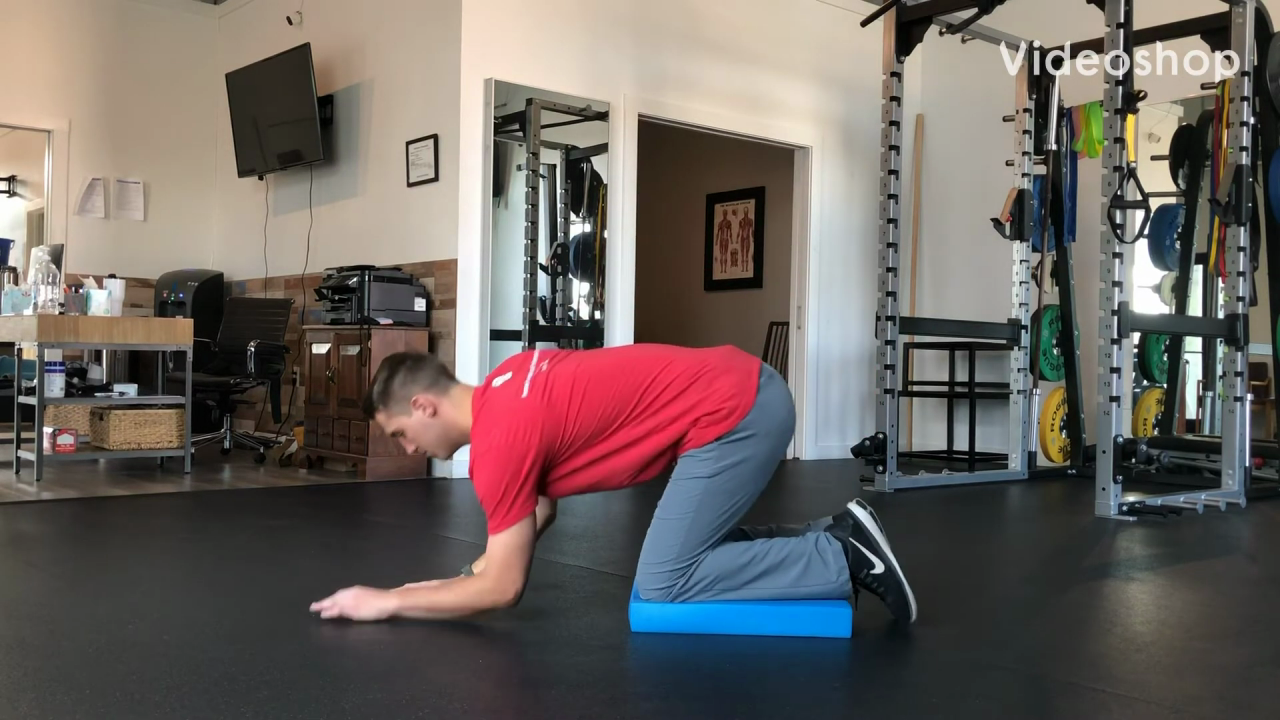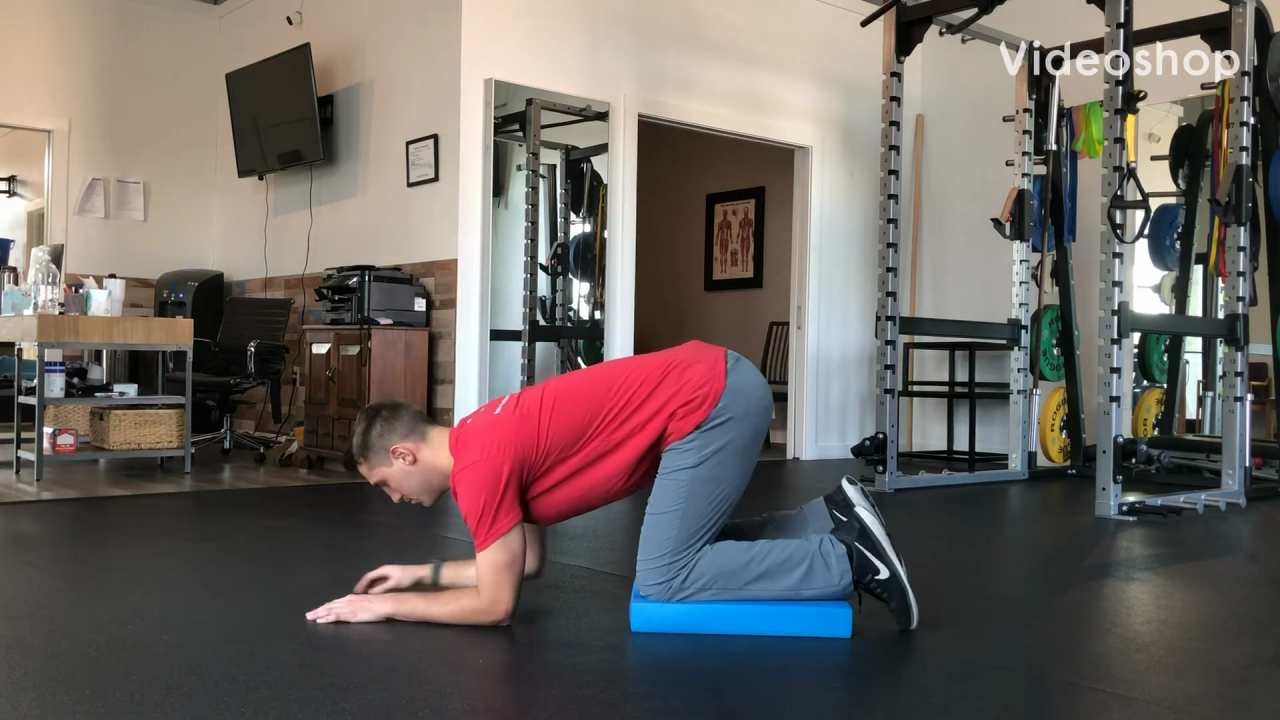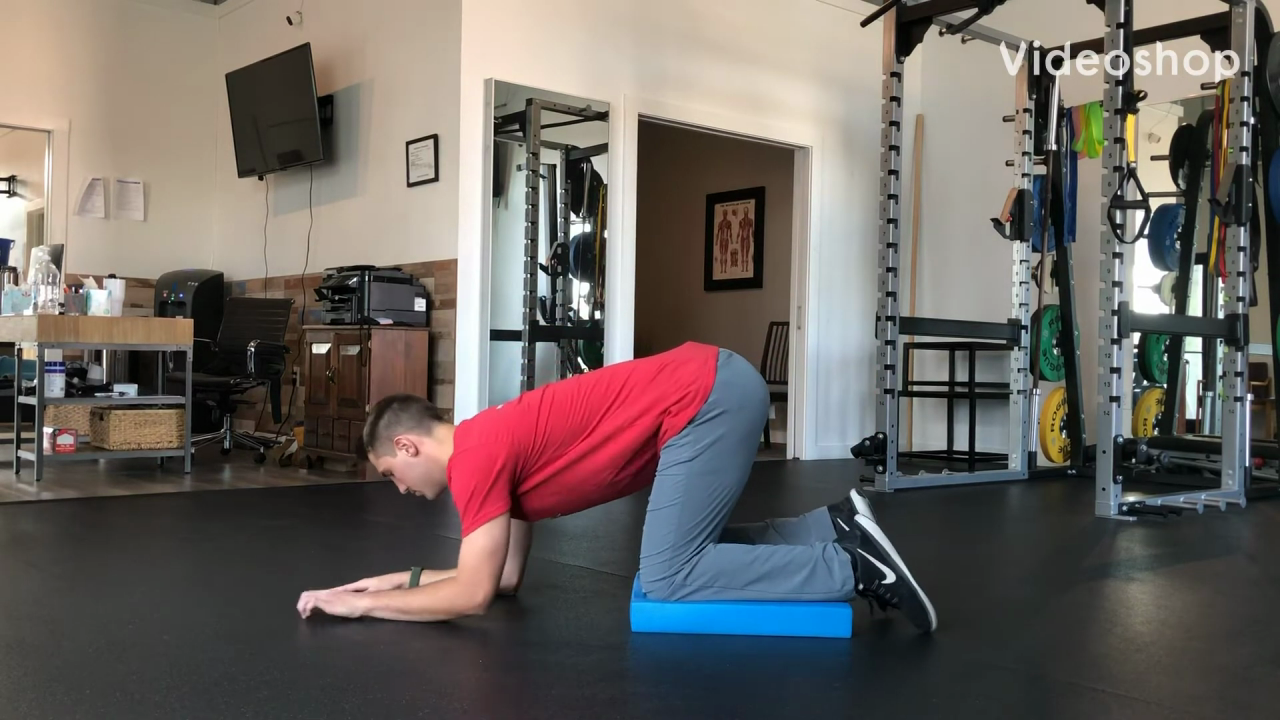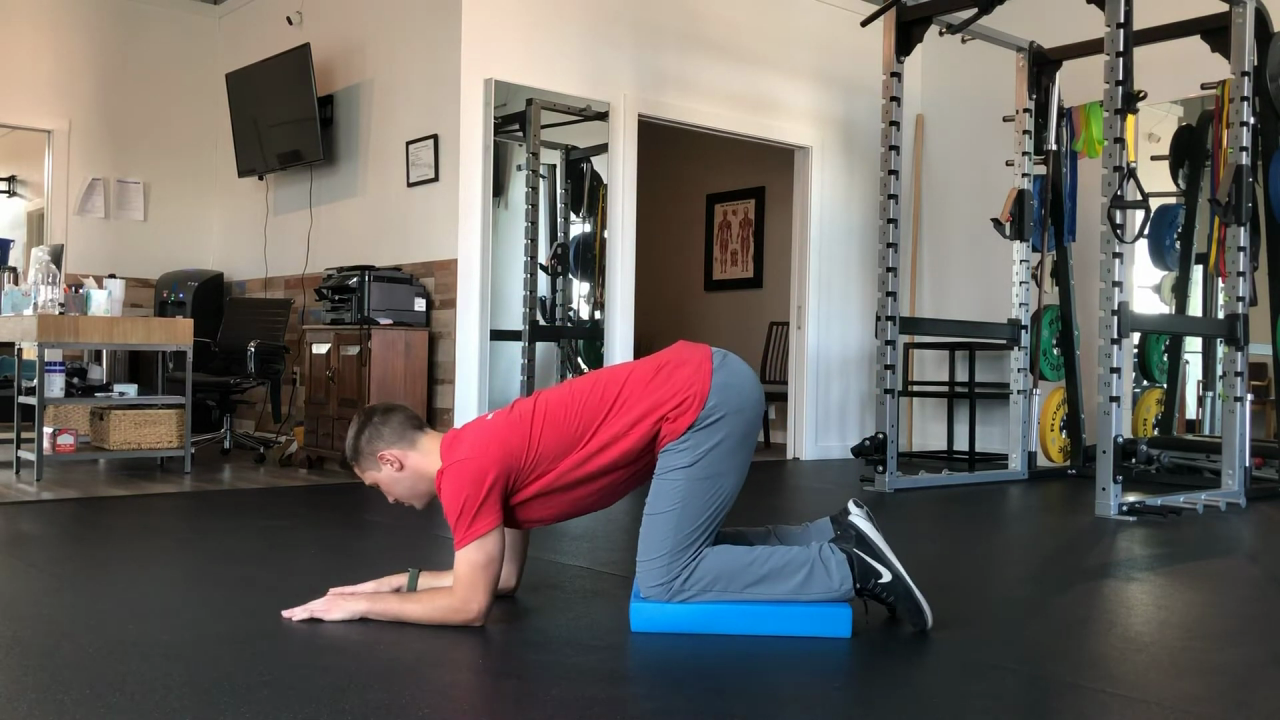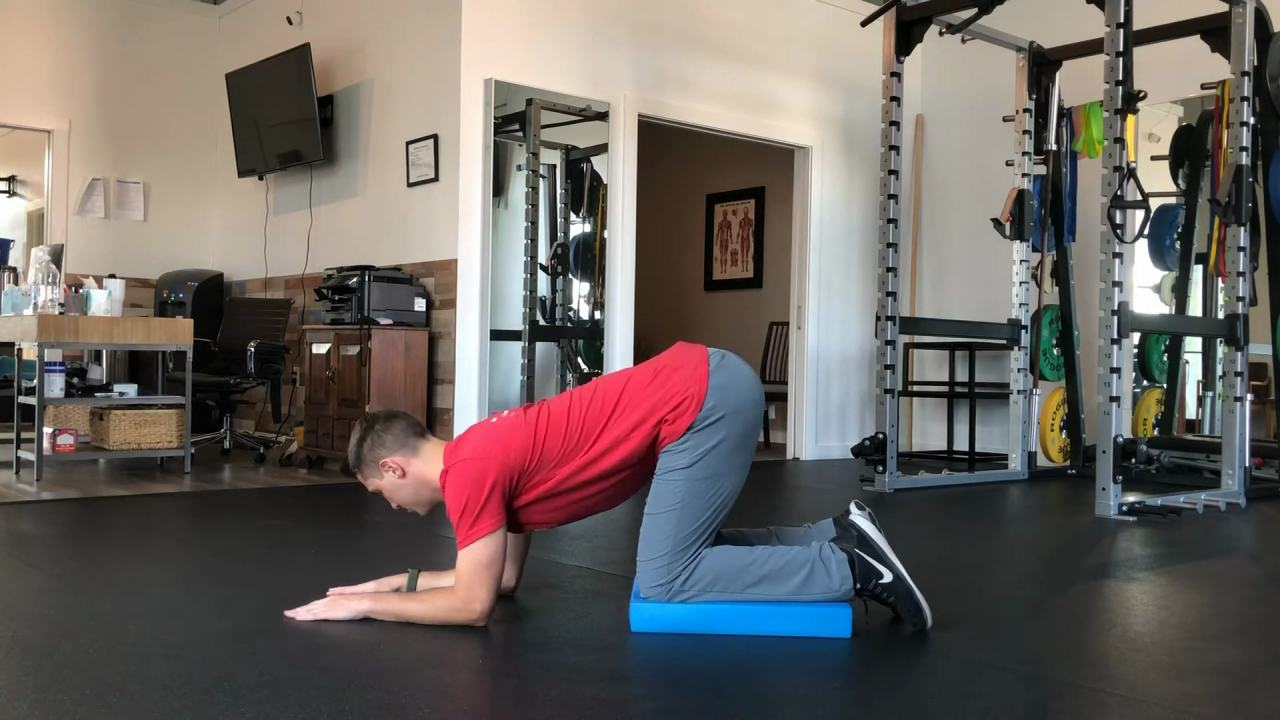
dt=0.5s
person 1, frame 1
left shoulder: (499, 438)
right shoulder: (507, 386)
left elbow: (504, 587)
right elbow: (538, 511)
left wrist: (390, 601)
right wrist: (450, 585)
left hip: (735, 415)
right hip: (749, 391)
left knee: (661, 586)
right knee: (685, 551)
left ankle: (844, 561)
right ankle: (833, 536)
person 1, frame 2
left shoulder: (479, 465)
right shoulder: (487, 439)
left elbow: (495, 604)
right elbow: (525, 559)
left wrist: (387, 606)
right wrist: (426, 574)
left hip: (712, 401)
right hip: (721, 384)
left knee: (665, 579)
right knee: (684, 551)
left ankle: (847, 559)
right ankle: (833, 519)
person 1, frame 3
left shoulder: (476, 457)
right shoulder: (497, 449)
left elbow: (472, 594)
right elbow: (504, 574)
left wrist: (368, 602)
right wrist: (402, 578)
left hip: (708, 396)
right hip: (719, 386)
left knee: (667, 579)
right knee: (687, 551)
left ankle: (852, 568)
right ankle: (835, 526)
person 1, frame 4
left shoulder: (465, 471)
right shoulder: (488, 454)
left elbow: (470, 604)
right elbow: (501, 574)
left wrist: (362, 604)
right wrist: (401, 581)
left hip: (706, 397)
right hip: (713, 383)
left knee: (665, 582)
right knee: (684, 552)
left ankle: (848, 567)
right ankle: (836, 535)
person 1, frame 5
left shoulder: (468, 472)
right shoulder: (486, 459)
left elbow: (473, 604)
right elbow: (500, 576)
left wrist: (365, 605)
right wrist: (396, 581)
left hip: (705, 398)
right hip: (713, 382)
left knee: (664, 583)
right knee: (686, 552)
left ankle: (849, 567)
right ankle: (840, 538)
